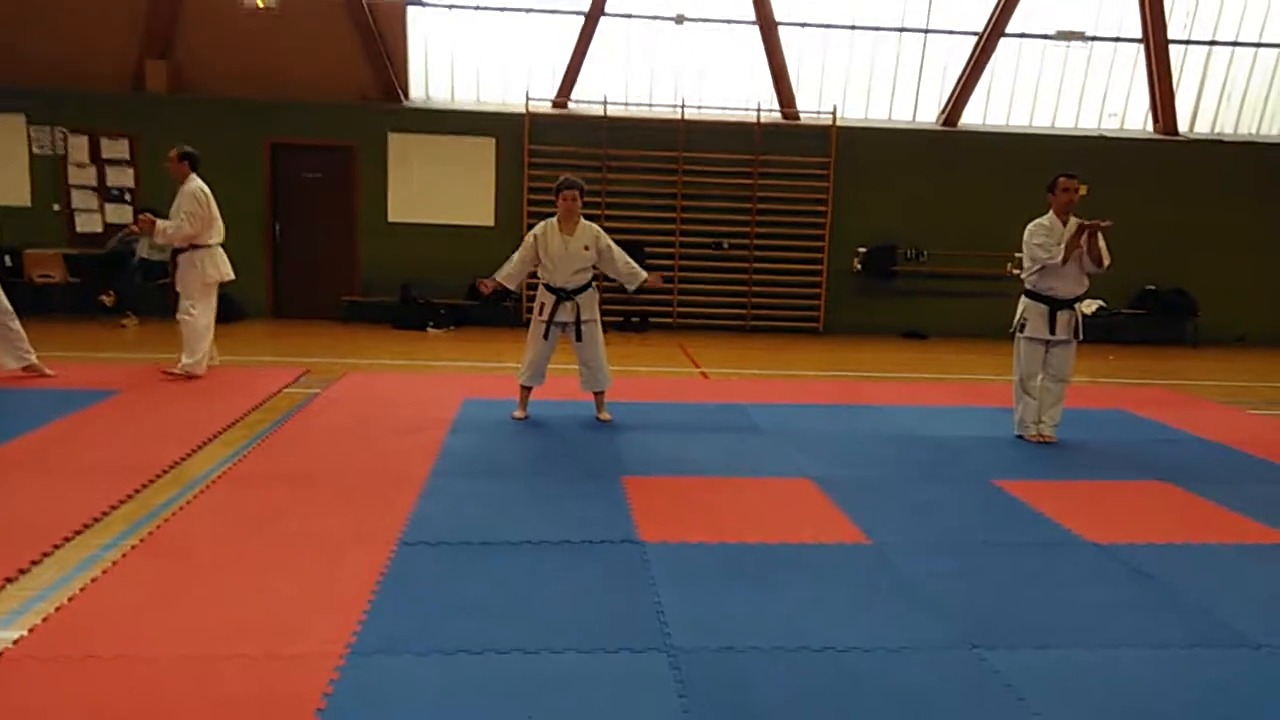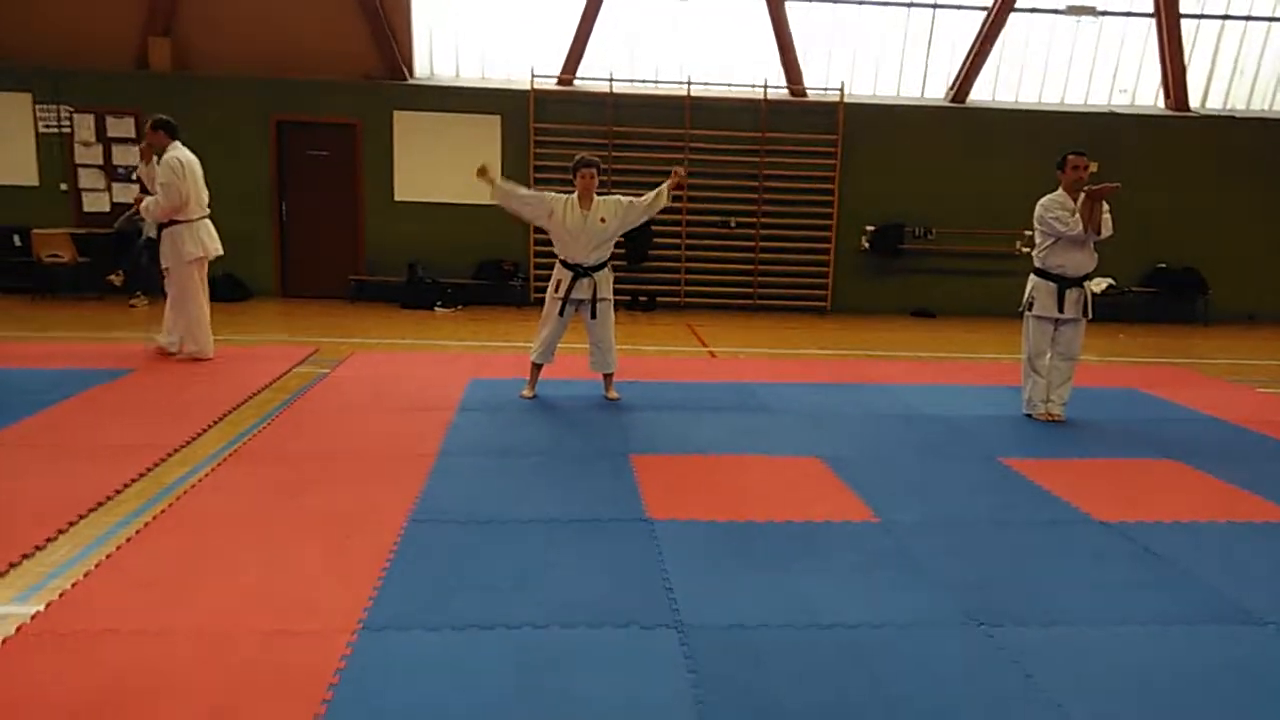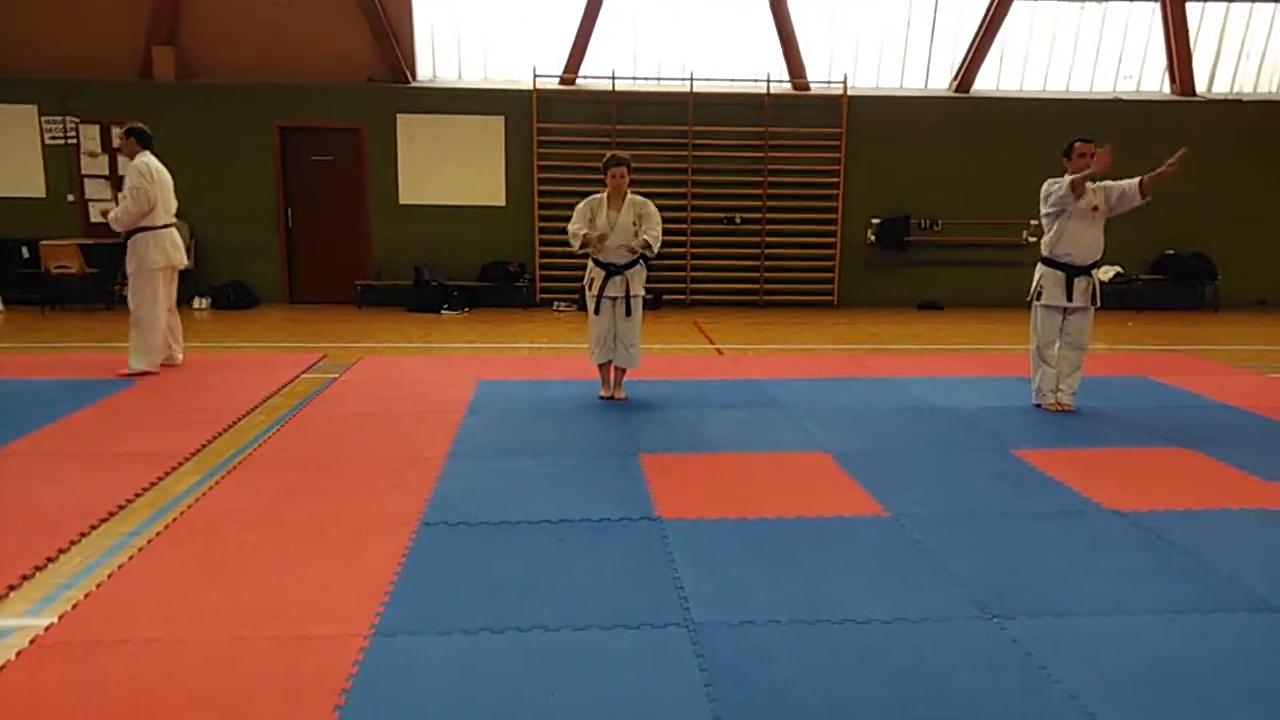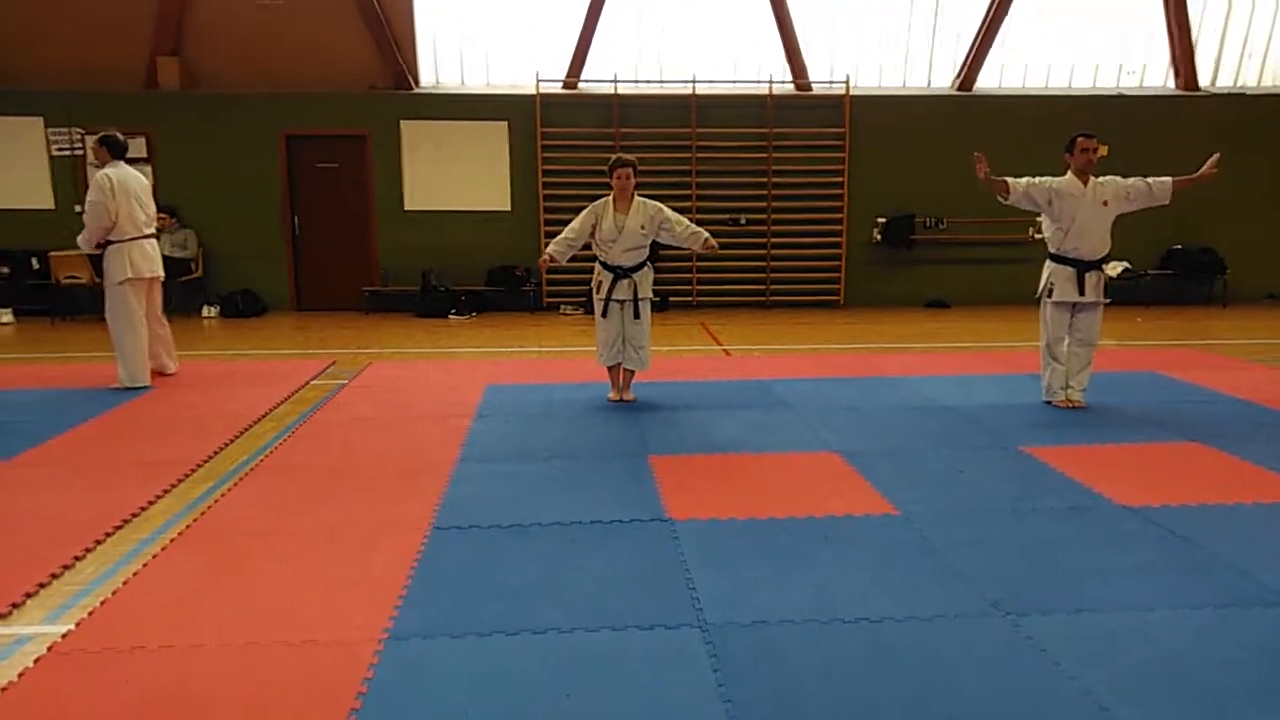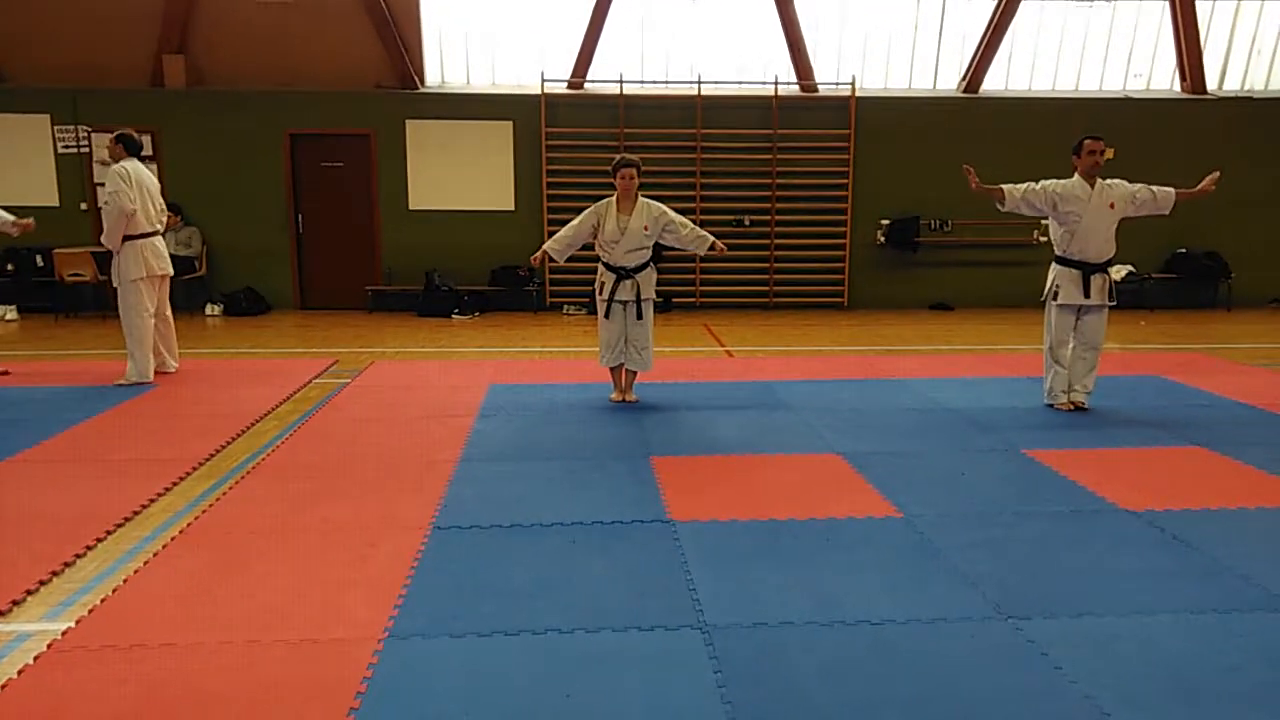
dt=0.7s
person 1, frame 1
left shoulder: (1085, 228)
right shoulder: (1037, 228)
left elbow: (1096, 266)
right elbow: (1056, 259)
left wrist: (1093, 237)
right wrist: (1078, 234)
left hip: (1067, 312)
right hip: (1036, 309)
left knee: (1058, 375)
right knee: (1029, 372)
left ankle: (1046, 425)
right ankle: (1027, 426)
person 1, frame 2
left shoulder: (1095, 205)
right shoulder: (1048, 205)
left elbow: (1097, 233)
right elbow: (1077, 230)
left wrist: (1096, 201)
right wrist: (1089, 200)
left hip: (1077, 290)
right hip: (1046, 287)
left knee: (1067, 353)
right knee: (1037, 351)
left ankle: (1055, 404)
right ankle: (1036, 405)
person 1, frame 3
left shoulder: (1104, 191)
right shoulder: (1052, 189)
left elbow: (1137, 192)
right elbow: (1072, 190)
left wrist: (1161, 172)
right wrist: (1094, 173)
left hip: (1083, 280)
right hip: (1053, 277)
left knee: (1075, 343)
right knee: (1045, 341)
left ankle: (1064, 394)
right ankle: (1045, 395)
person 1, frame 4
left shoulder: (1113, 188)
right shoulder: (1052, 188)
left elbow: (1153, 188)
right elbow: (1018, 189)
left wrist: (1196, 177)
right wrist: (989, 180)
left hip: (1092, 275)
right hip: (1061, 274)
left knee: (1085, 340)
right knee: (1055, 338)
left ankle: (1075, 391)
right ankle: (1055, 392)
person 1, frame 5
left shoulder: (1119, 192)
right shoulder: (1057, 191)
left elbow: (1156, 196)
right elbow: (1019, 194)
left wrist: (1196, 191)
right wrist: (981, 189)
left hip: (1098, 278)
right hip: (1066, 276)
left knee: (1090, 343)
right knee: (1058, 341)
left ankle: (1079, 393)
right ankle: (1057, 395)
person 2, frame 1
left shoulder: (193, 190)
right shoulder: (188, 189)
left elbow: (188, 228)
left wrist: (157, 226)
right wrist: (156, 226)
left hip: (200, 260)
right hip: (196, 258)
left knee: (193, 311)
right knee: (199, 310)
left ankle: (192, 365)
right ankle: (206, 357)
person 2, frame 2
left shoulder: (171, 160)
right shoulder: (185, 156)
left elbow: (169, 201)
left wrist: (144, 205)
left hip: (184, 233)
right hip: (193, 230)
left knee: (189, 295)
right knee: (180, 292)
left ankle: (199, 347)
right ankle: (173, 341)
person 2, frame 3
left shoulder: (139, 166)
right shoulder: (157, 166)
left elbow: (137, 206)
left wrist: (113, 217)
right wrist: (121, 217)
left hip: (149, 242)
right hip: (165, 238)
left knee: (144, 304)
right knee: (163, 303)
left ankle: (144, 362)
right ankle: (169, 353)
person 2, frame 4
left shoulder: (103, 179)
right shoulder: (139, 177)
left elbow: (98, 221)
left wrist: (85, 242)
left hip: (124, 254)
right hip: (148, 249)
left knee: (126, 317)
right knee: (152, 313)
left ankle: (135, 376)
right ankle: (164, 363)
person 2, frame 5
left shoulder: (119, 171)
right shoulder: (147, 174)
left elbow: (121, 209)
right elbow: (161, 213)
left wrist: (111, 242)
left hip: (135, 250)
right hip: (154, 246)
left knee: (137, 313)
right knee: (159, 310)
left ankle: (140, 372)
right ankle: (166, 361)
person 3, frame 1
left shoulder: (593, 233)
right shoulder: (542, 231)
left elbow: (616, 260)
right elbow: (521, 259)
left wrist: (643, 278)
right wrist: (495, 282)
left hip: (582, 301)
right hip: (550, 300)
left knee: (593, 356)
right knee: (535, 354)
left ankle: (600, 407)
right ankle: (522, 405)
person 3, frame 2
left shoulder: (615, 207)
right shoulder: (556, 205)
left elbow: (646, 203)
right elbow: (522, 197)
left wrist: (670, 184)
right wrist: (493, 181)
left hip: (597, 281)
right hip: (566, 278)
left knee: (603, 336)
right knee: (548, 332)
left ankle: (608, 386)
right ankle: (531, 384)
person 3, frame 3
left shoulder: (643, 206)
right shoulder: (592, 204)
left elbow: (653, 232)
right elbow: (576, 229)
left wrist: (641, 246)
right wrist: (590, 239)
left hip: (630, 277)
right hip: (599, 276)
left knee: (627, 334)
right knee: (600, 334)
left ankle: (618, 384)
right ankle: (605, 383)
person 3, frame 4
left shoulder: (651, 210)
right shoulder: (597, 210)
left elbow: (679, 227)
right elbow: (573, 234)
left wrist: (704, 239)
right wrist: (550, 253)
left hip: (637, 281)
right hip: (607, 280)
left knee: (635, 336)
right knee: (609, 335)
left ankle: (627, 386)
right ankle: (614, 386)
person 3, frame 5
left shoulder: (654, 211)
right shoulder: (600, 211)
left elbow: (683, 230)
right elbow: (573, 232)
left wrist: (712, 242)
right wrist: (546, 250)
left hip: (640, 282)
right hip: (610, 281)
left knee: (638, 337)
right knee: (611, 336)
left ankle: (629, 387)
right ankle: (617, 387)
